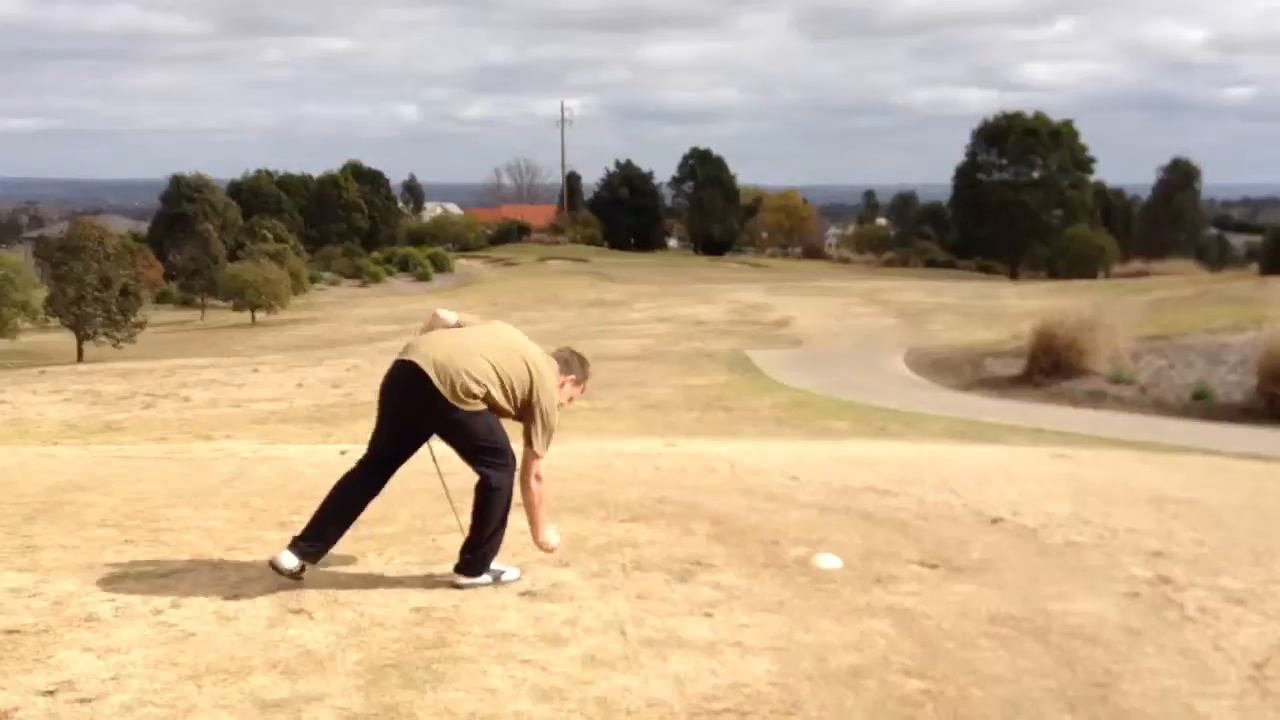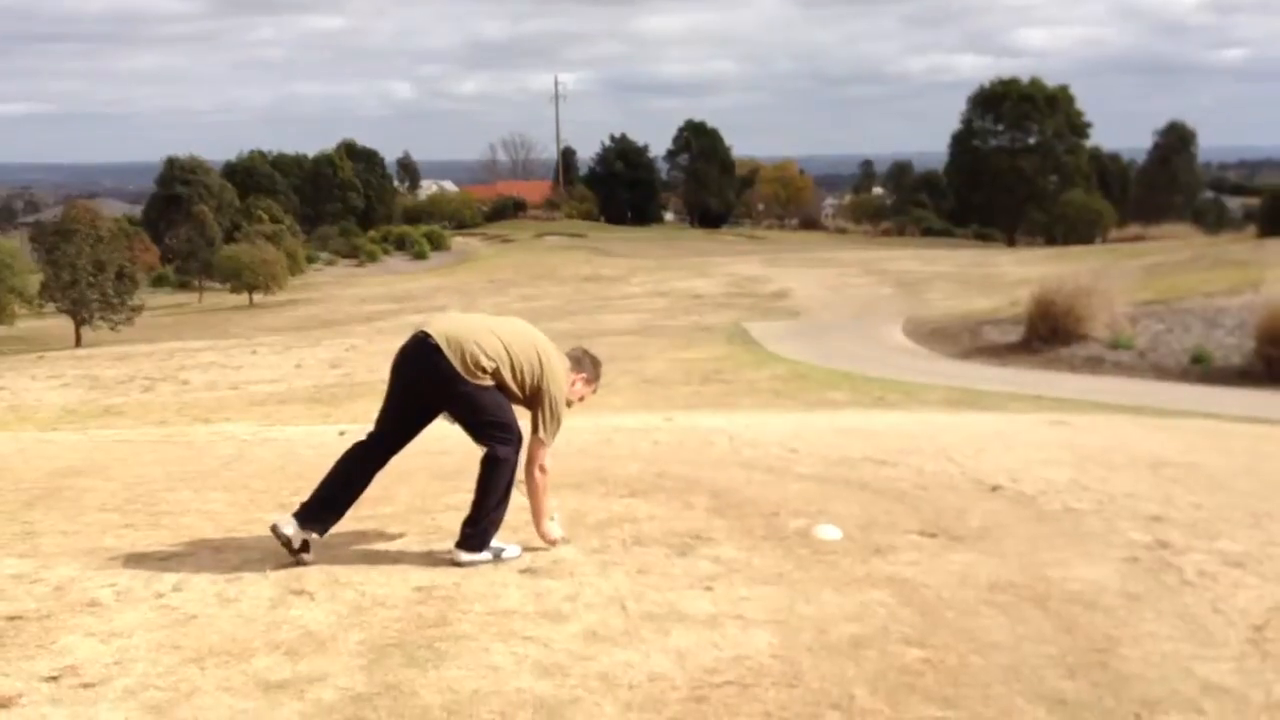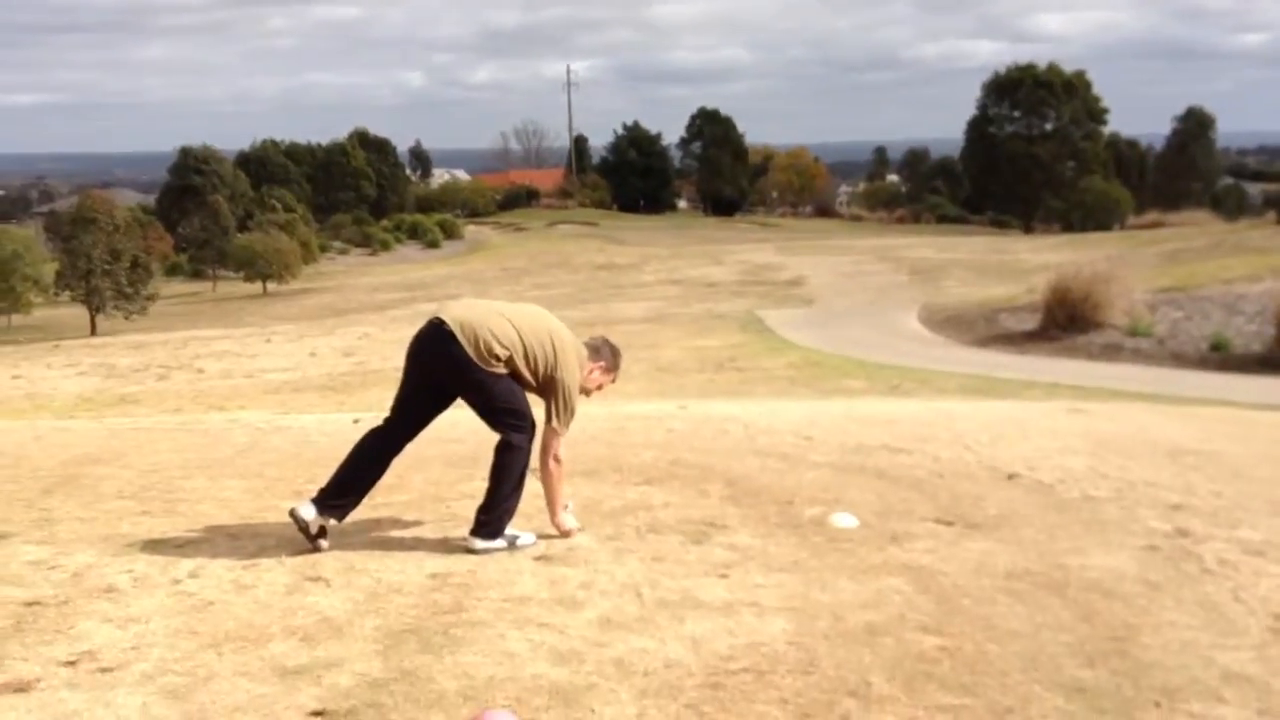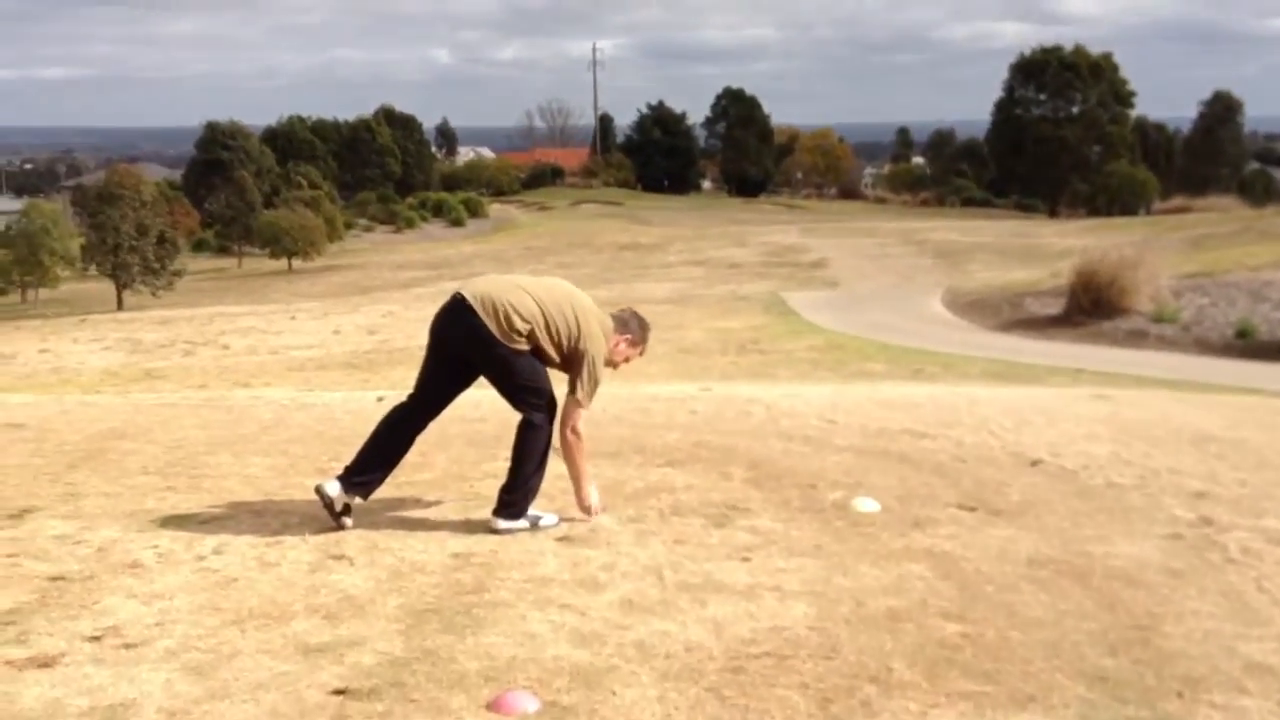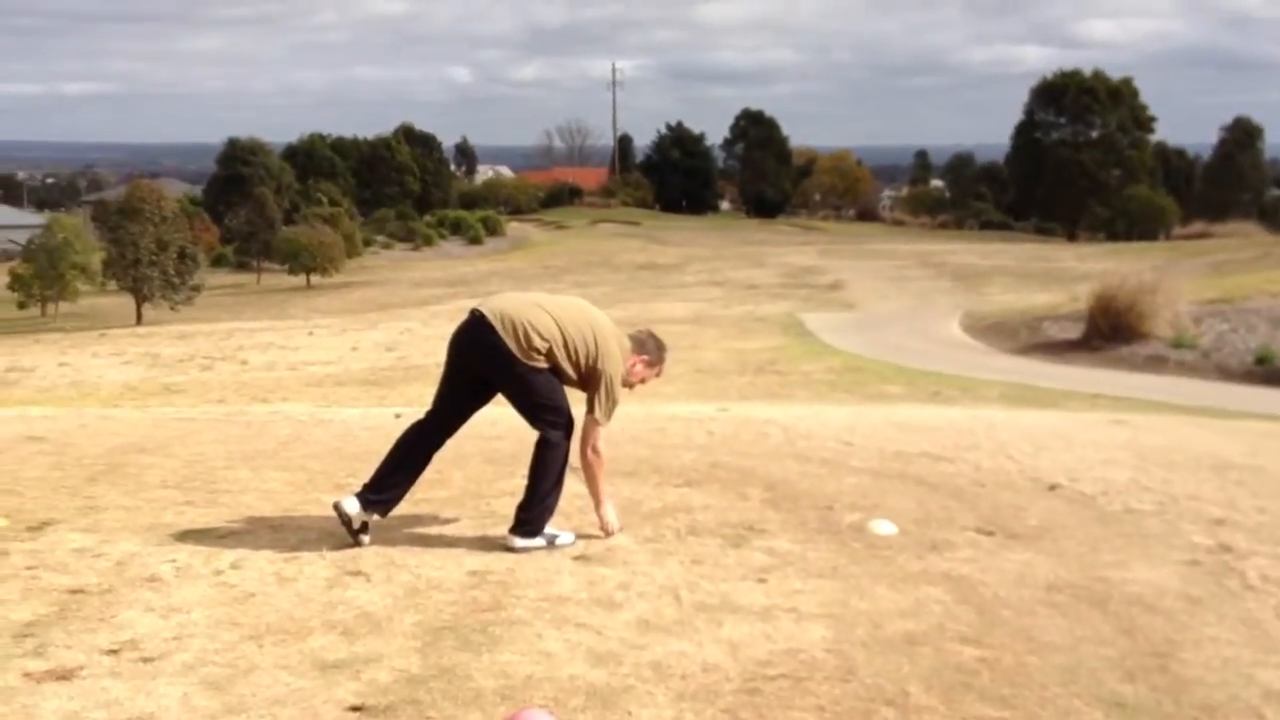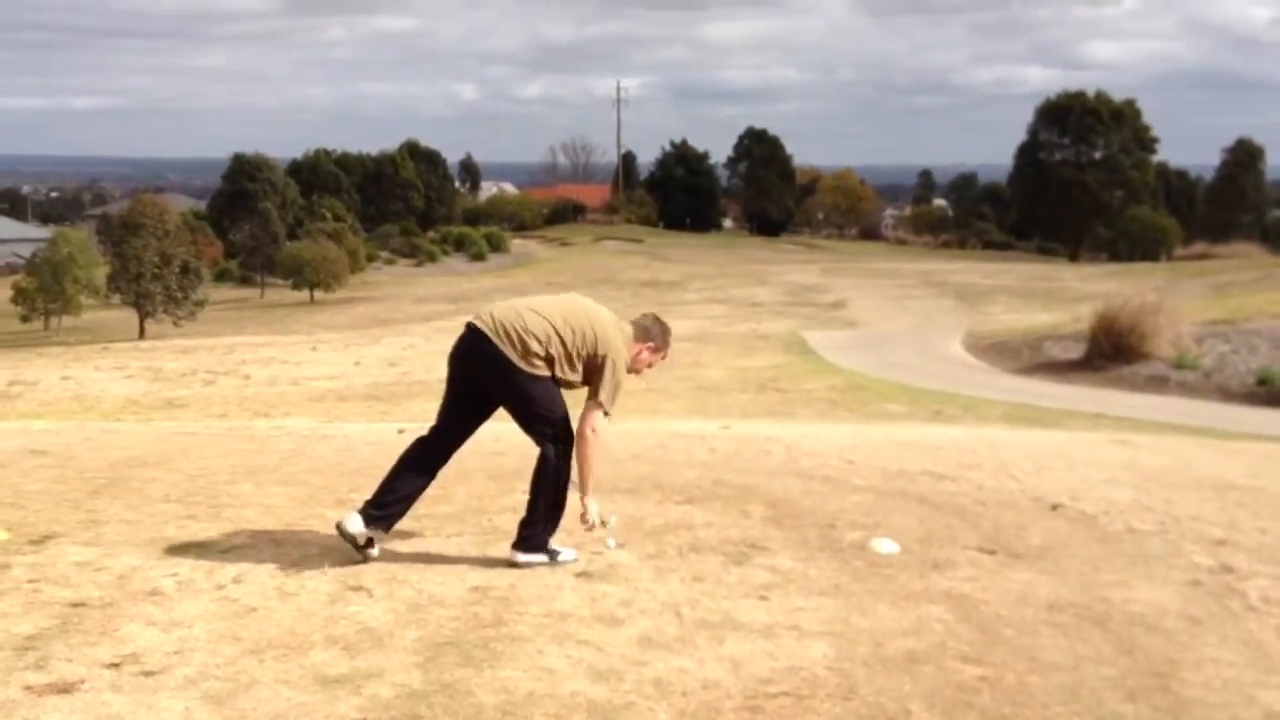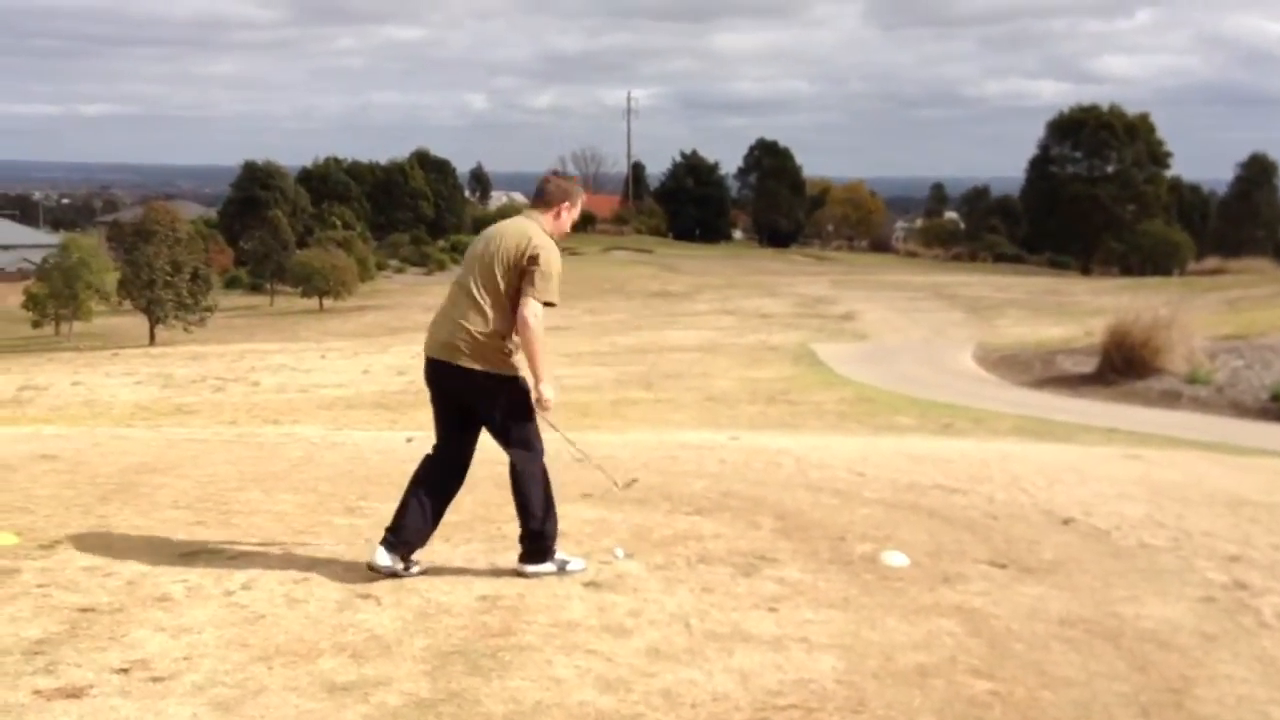
dt=0.5s
person 1, frame 1
left shoulder: (502, 333)
right shoulder: (546, 387)
left elbow: (440, 317)
right elbow: (532, 475)
right wrist: (540, 531)
left hip: (406, 367)
right hip: (452, 387)
left knee: (375, 466)
right knee: (499, 467)
left ankle: (299, 553)
right ankle: (475, 568)
person 1, frame 2
left shoulder: (537, 349)
right shoulder: (555, 380)
left elbow: (457, 319)
right elbow: (537, 465)
right wrist: (544, 524)
left hip: (420, 346)
right hip: (459, 363)
left knee: (380, 442)
right knee: (505, 444)
left ankle: (301, 525)
right ankle: (475, 545)
person 1, frame 3
left shoulder: (557, 341)
right shoulder: (569, 369)
right elbow: (551, 455)
right wrist: (559, 514)
left hip: (436, 332)
right hip: (473, 348)
left knee: (396, 428)
right knee: (519, 431)
left ankle: (320, 510)
right ankle: (489, 532)
person 1, frame 4
left shoulder: (586, 316)
right shoulder: (595, 342)
right elbow: (570, 427)
right wrist: (584, 489)
left hip: (459, 308)
right hip: (494, 325)
left knee: (420, 405)
right knee: (540, 410)
left ankle: (345, 487)
right ankle: (512, 512)
person 1, frame 5
left shoulder: (603, 336)
right shoulder: (612, 361)
right elbow: (591, 447)
right wrist: (603, 506)
left hip: (479, 325)
right hip: (513, 343)
left knee: (438, 422)
right knee: (558, 429)
left ankle: (364, 504)
right ankle: (529, 530)
person 1, frame 6
left shoulder: (594, 318)
right shoulder: (616, 349)
right elbow: (589, 429)
right wrist: (587, 496)
left hip: (476, 336)
right hip: (515, 355)
left knee: (441, 438)
right knee: (558, 442)
left ankle: (367, 520)
right ankle: (533, 546)
person 1, frame 7
left shoulder: (494, 232)
right shoulder: (543, 249)
right elbow: (529, 317)
right wrist: (542, 381)
left hip: (440, 354)
right hip: (484, 364)
left knee: (448, 455)
right knee: (526, 452)
left ankle: (395, 550)
right ankle: (540, 554)
